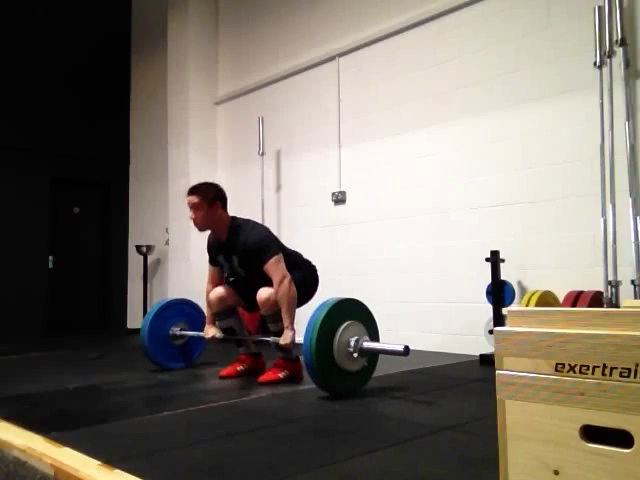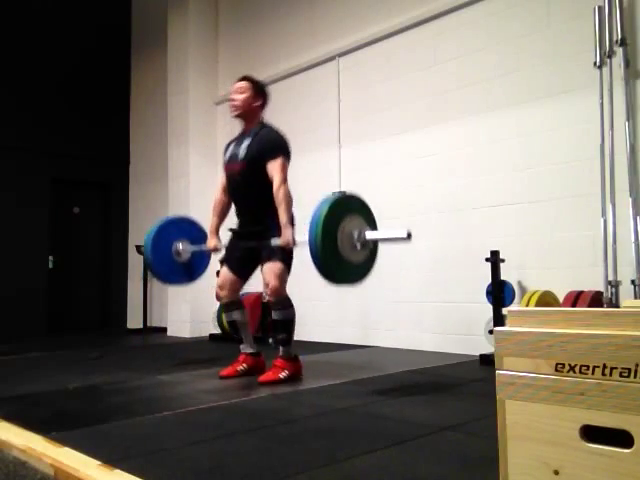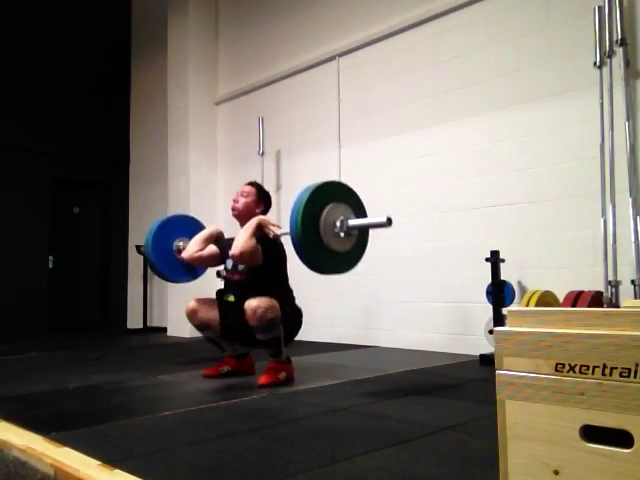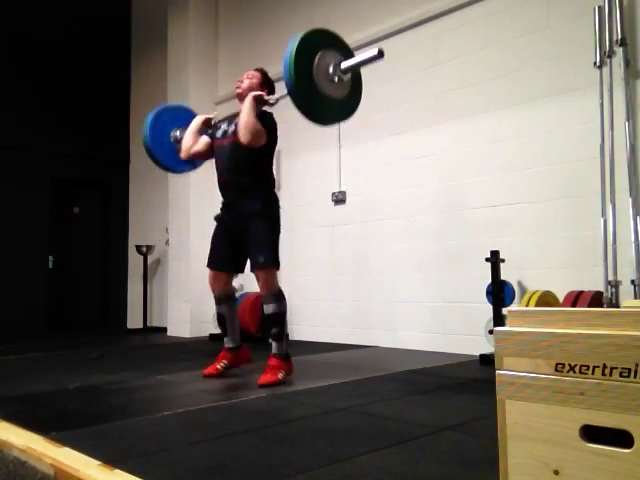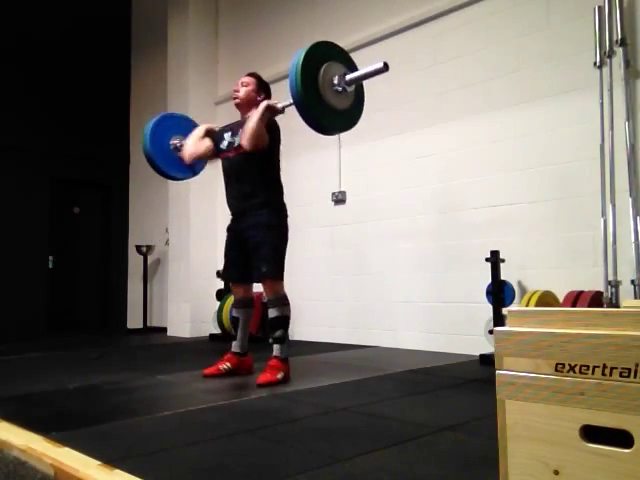
dt=1s
person 1, frame 1
left shoulder: (253, 237)
right shoulder: (214, 241)
left elbow: (282, 280)
right elbow: (213, 284)
left wrist: (288, 329)
right wrist: (210, 323)
left hip: (300, 277)
left knee: (266, 297)
right knee: (217, 297)
left ankle: (289, 362)
right ankle: (250, 356)
person 1, frame 2
left shoulder: (269, 137)
right shoulder: (232, 145)
left elbow: (280, 184)
right elbow: (224, 191)
left wrist: (287, 230)
right wrist: (213, 233)
left hip: (272, 224)
right hip: (247, 228)
left knee: (274, 285)
right knee: (225, 290)
left ankle: (287, 360)
right ankle: (250, 356)
person 1, frame 3
left shoulder: (267, 242)
right shoulder: (229, 244)
left elbow: (239, 254)
right elbow: (190, 256)
left wrist: (255, 223)
right wrist: (211, 233)
left hip: (282, 318)
right hip: (248, 319)
left knee: (255, 307)
right knee: (193, 308)
left ankle: (281, 364)
right ankle: (238, 357)
person 1, frame 4
left shoulder: (262, 117)
right shoulder: (221, 125)
left elbow: (248, 139)
right elbow: (187, 153)
left wrist: (252, 101)
right wrist: (199, 121)
left hip: (258, 211)
right hip: (229, 213)
left knee: (266, 279)
right knee: (219, 282)
left ankle: (280, 357)
right ankle: (233, 350)
person 1, frame 5
left shoulder: (265, 124)
right shoulder: (225, 133)
left elbow: (249, 143)
right elbow: (189, 155)
left wrist: (263, 108)
right wrist: (203, 129)
left hip: (267, 219)
right hip: (239, 222)
left knee: (271, 285)
right knee: (240, 288)
left ankle: (279, 361)
right ankle: (238, 355)
